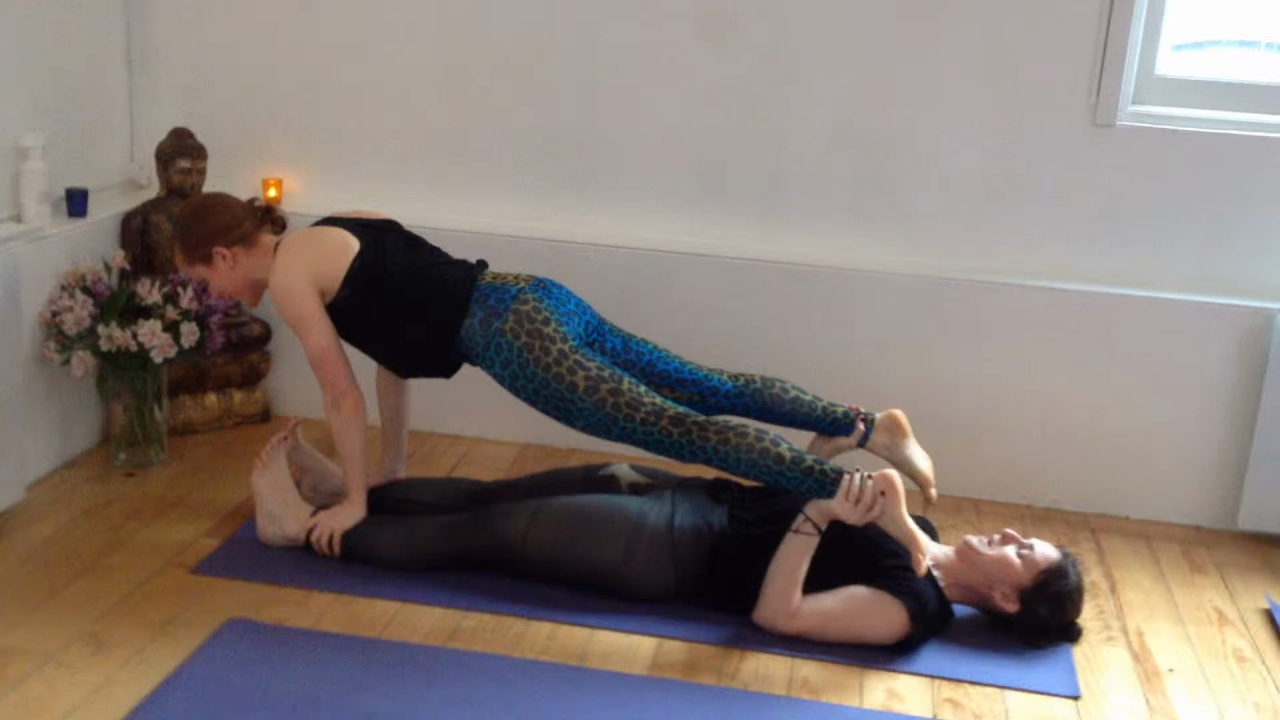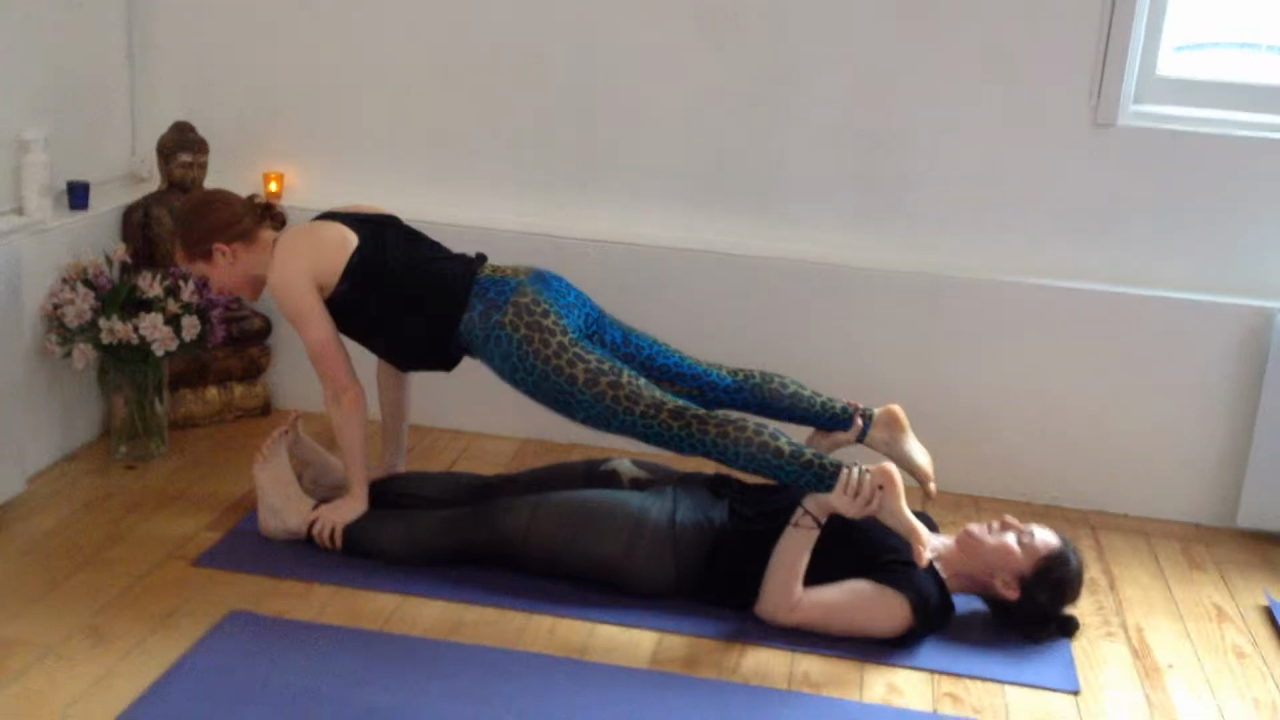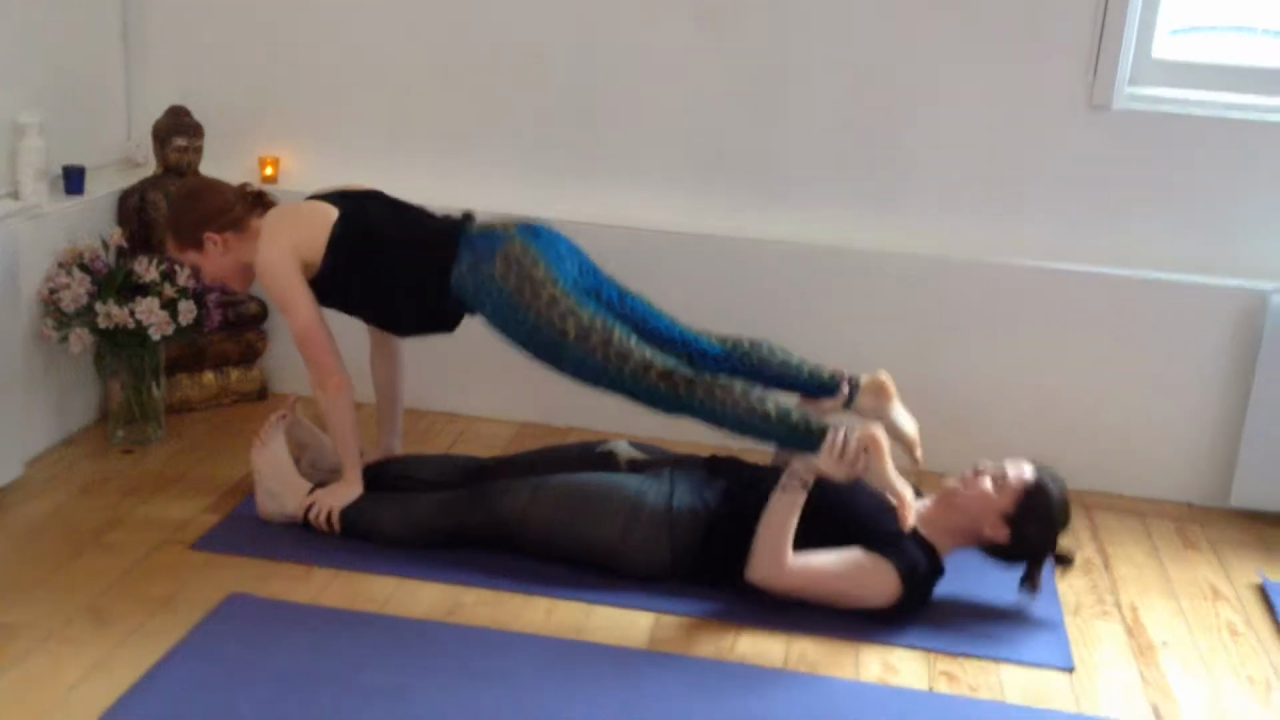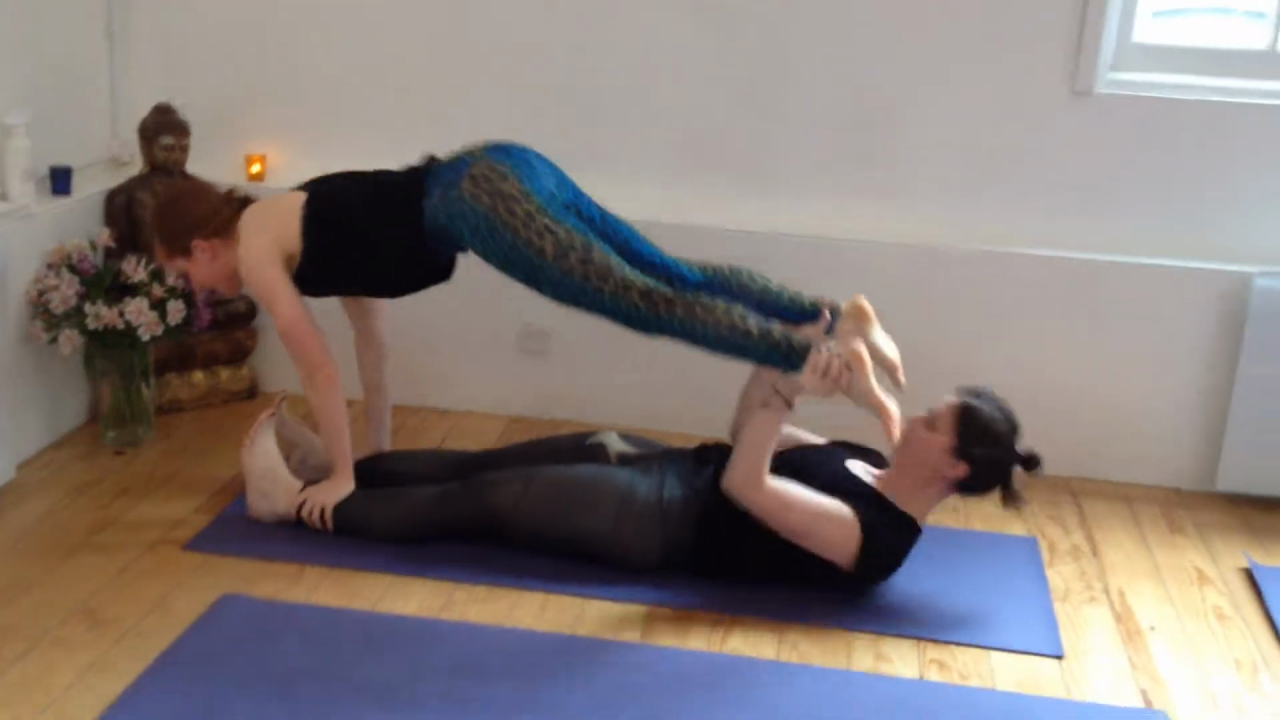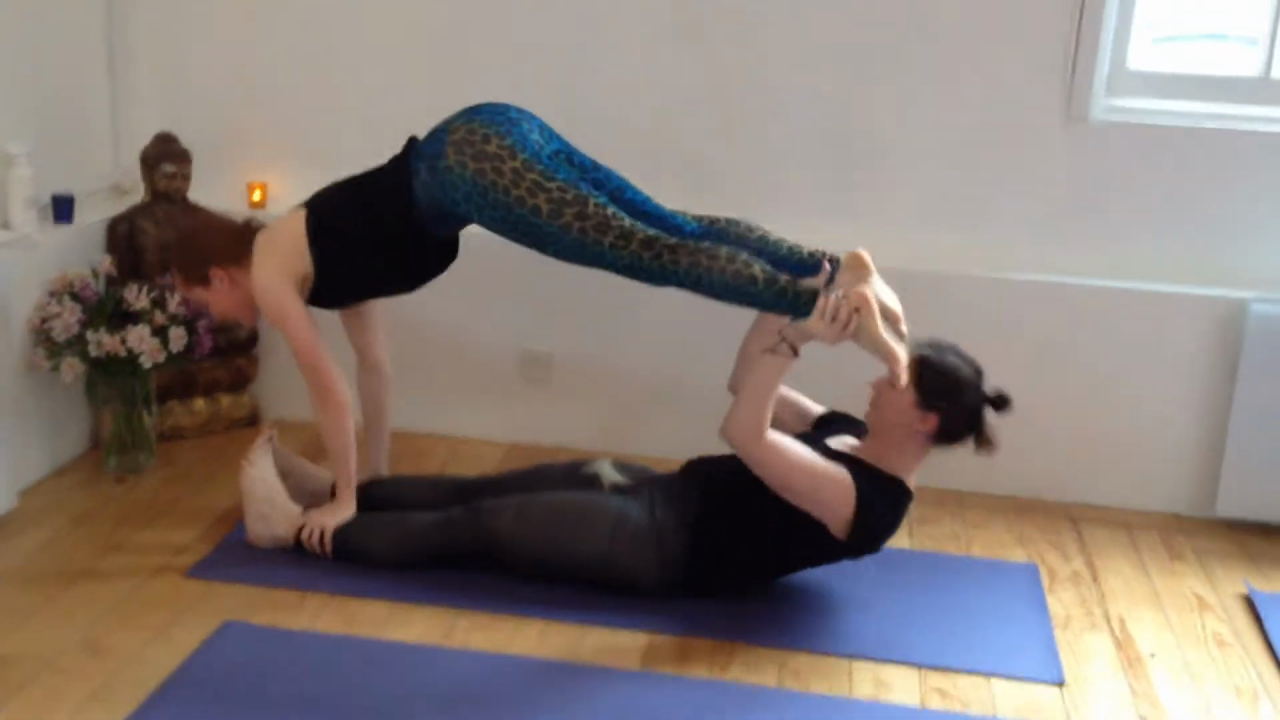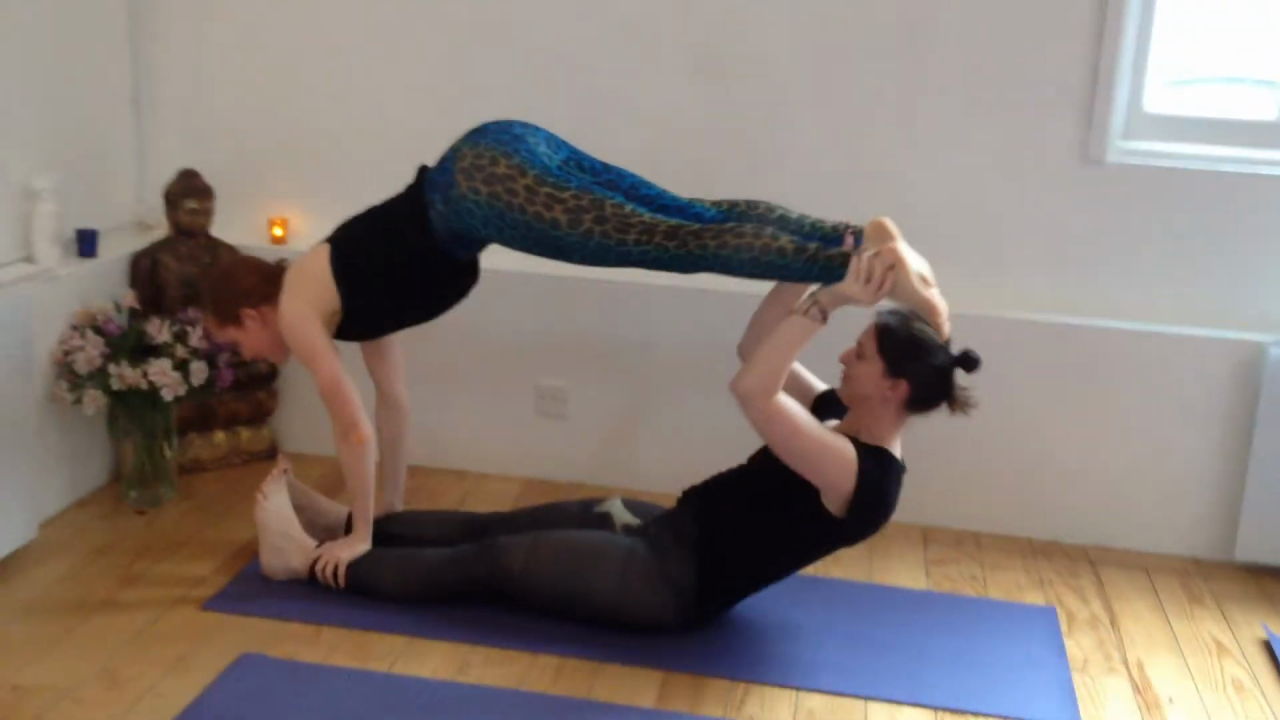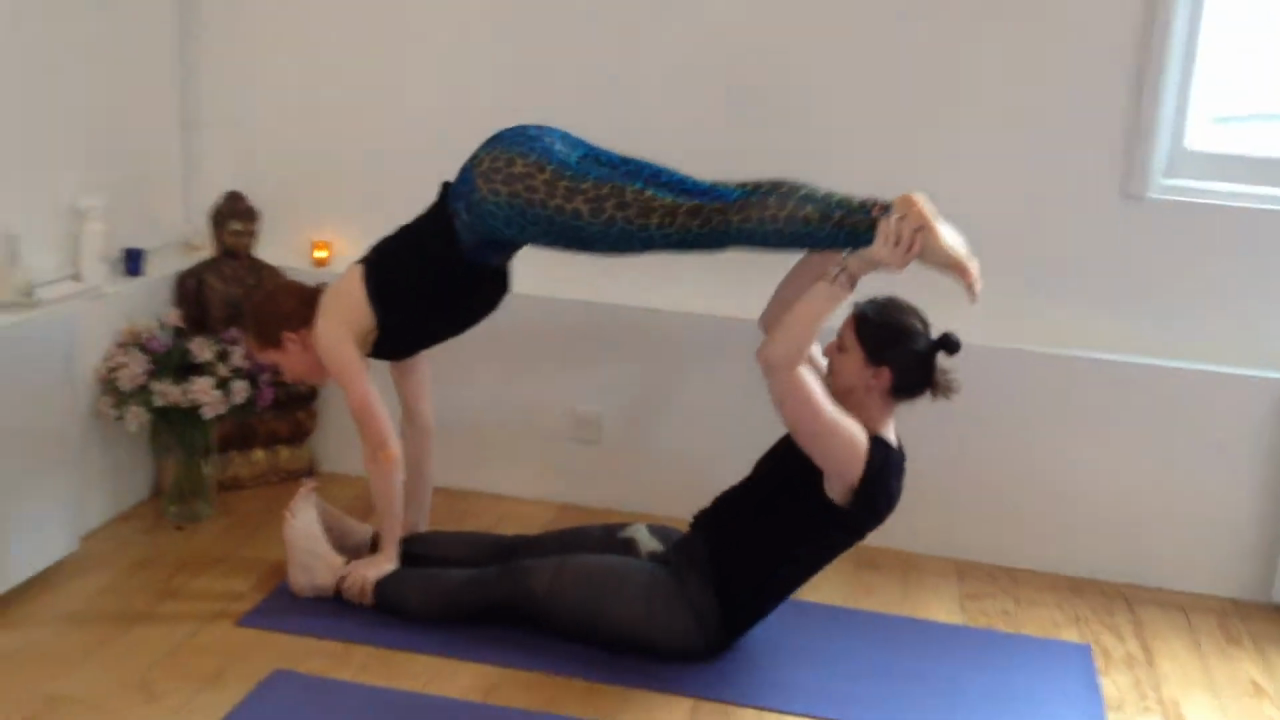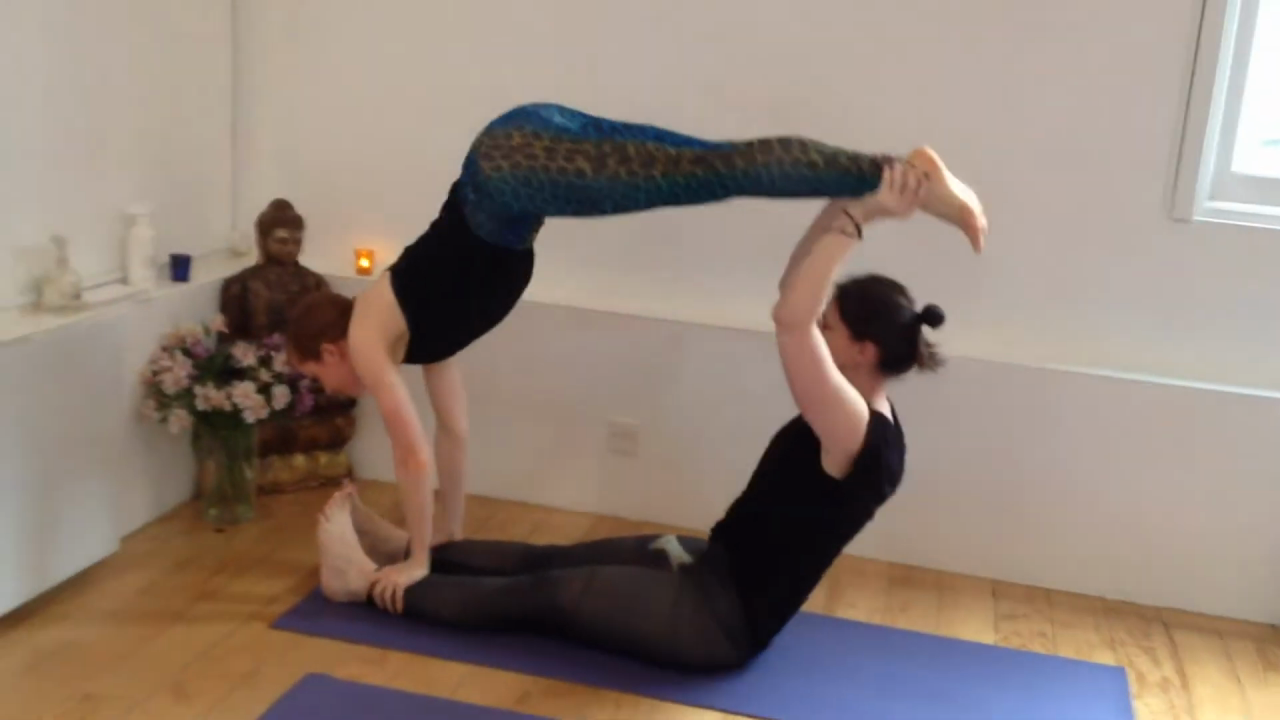
dt=0.2s
person 1, frame 1
left shoulder: (912, 605)
right shoulder: (919, 536)
left elbow: (775, 611)
left wrist: (821, 512)
left hip: (677, 554)
right hip: (698, 501)
left knee: (487, 531)
right knee: (491, 496)
left ankle: (312, 527)
right ankle: (344, 491)
person 1, frame 2
left shoulder: (915, 600)
right shoulder: (918, 532)
left elbow: (777, 603)
left wrist: (821, 508)
left hip: (678, 550)
right hip: (698, 497)
left knee: (487, 525)
right knee: (493, 490)
left ankle: (313, 522)
right ankle: (345, 485)
person 1, frame 3
left shoulder: (905, 569)
right shoulder: (907, 501)
left elbow: (765, 568)
left wrist: (808, 469)
left hip: (672, 532)
right hip: (693, 480)
left knee: (484, 510)
right knee: (487, 473)
left ankle: (312, 507)
right ankle: (345, 469)
person 1, frame 4
left shoulder: (875, 539)
right shoulder: (874, 466)
left elbow: (743, 483)
right elbow: (756, 431)
left wrist: (785, 379)
left hip: (662, 524)
right hip: (673, 469)
left knee: (476, 504)
right knee: (477, 468)
left ankle: (303, 503)
right ankle: (332, 464)
person 1, frame 5
left shoulder: (867, 503)
right shoulder: (854, 438)
left elbow: (743, 434)
right elbow: (745, 387)
left wrist: (795, 338)
right wrist: (782, 305)
left hip: (659, 546)
right hip: (664, 494)
left knee: (474, 528)
right knee: (470, 493)
left ankle: (303, 530)
right ankle: (330, 491)
person 1, frame 6
left shoulder: (865, 478)
right shoulder: (840, 417)
left elbow: (751, 392)
right elbow: (754, 350)
left wrist: (826, 304)
left hip: (670, 583)
right hip: (667, 531)
left knee: (488, 563)
right knee: (483, 529)
left ankle: (316, 562)
right ankle: (343, 522)
person 1, frame 7
left shoulder: (867, 466)
right shoulder: (849, 423)
left elbow: (776, 360)
right elbow: (777, 325)
left wrist: (852, 270)
right wrist: (834, 248)
left hip: (694, 608)
right hip: (687, 555)
left knee: (514, 584)
right knee: (510, 552)
left ankle: (345, 580)
right ankle: (371, 543)
person 1, frame 8
left shoulder: (867, 441)
right shoulder: (857, 415)
left elbow: (791, 320)
right elbow: (796, 297)
left wrist: (856, 218)
right wrist: (845, 204)
left hip: (722, 619)
right hip: (715, 568)
left knee: (545, 595)
right knee: (541, 562)
left ankle: (376, 586)
right ankle: (406, 551)
person 2, frame 1
left shoulder: (287, 275)
right shoulder: (328, 237)
left elbow: (342, 395)
right elbow: (391, 351)
left wrist: (355, 500)
right wrist: (391, 473)
left hip: (510, 336)
right hip: (533, 302)
left knee: (673, 426)
right knee: (703, 391)
right ankle: (868, 427)
person 2, frame 2
left shoulder: (287, 269)
right shoulder: (328, 231)
left elbow: (342, 388)
right elbow: (391, 347)
left wrist: (357, 493)
right wrist: (392, 466)
left hip: (512, 329)
right hip: (533, 295)
left knee: (676, 419)
right knee: (703, 385)
left ankle: (858, 480)
right ankle: (866, 422)
person 2, frame 3
left shoulder: (271, 250)
right shoulder: (314, 218)
left elbow: (328, 373)
right elbow: (385, 335)
left wrist: (352, 477)
right wrist: (388, 449)
left hip: (504, 277)
right hip: (525, 249)
left knee: (669, 381)
right knee: (695, 352)
right ankle: (854, 389)
person 2, frame 4
left shoulder: (252, 250)
right shoulder: (296, 220)
left elbow: (319, 370)
right elbow: (372, 337)
left wrist: (342, 475)
right wrist: (379, 446)
left hip: (479, 196)
right hip: (503, 169)
left knee: (650, 301)
right knee: (674, 279)
left ankle: (824, 358)
right ankle: (836, 317)
person 2, frame 5
left shoulder: (267, 276)
right shoulder: (310, 250)
left elbow: (331, 395)
right elbow: (375, 365)
left wrist: (344, 499)
right wrist: (375, 471)
left hip: (471, 161)
right hip: (493, 134)
left knee: (653, 252)
right knee: (676, 232)
right ankle: (837, 270)
person 2, frame 6
left shoulder: (296, 309)
right shoulder: (338, 288)
left elbow: (356, 429)
right elbow: (392, 401)
left wrist: (360, 535)
right wrist: (391, 508)
left hip: (486, 181)
right hip: (506, 154)
left knee: (677, 242)
right knee: (695, 221)
left ankle: (862, 262)
right ankle: (863, 239)
person 2, frame 7
left shoulder: (331, 331)
right shoulder: (371, 309)
left elbow: (385, 451)
right elbow: (421, 424)
left wrist: (387, 553)
right wrist: (415, 529)
left hip: (509, 183)
right hip: (527, 157)
left knee: (701, 219)
right knee: (718, 205)
left ankle: (889, 225)
right ankle: (890, 212)
person 2, frame 8
left shoulder: (366, 339)
right shoulder: (409, 319)
left elbow: (415, 458)
right elbow: (455, 432)
left wrist: (418, 560)
right wrist: (449, 536)
left hip: (514, 159)
right hip: (531, 143)
left knee: (710, 172)
right knee: (716, 170)
left ankle: (896, 176)
right ankle: (895, 173)
